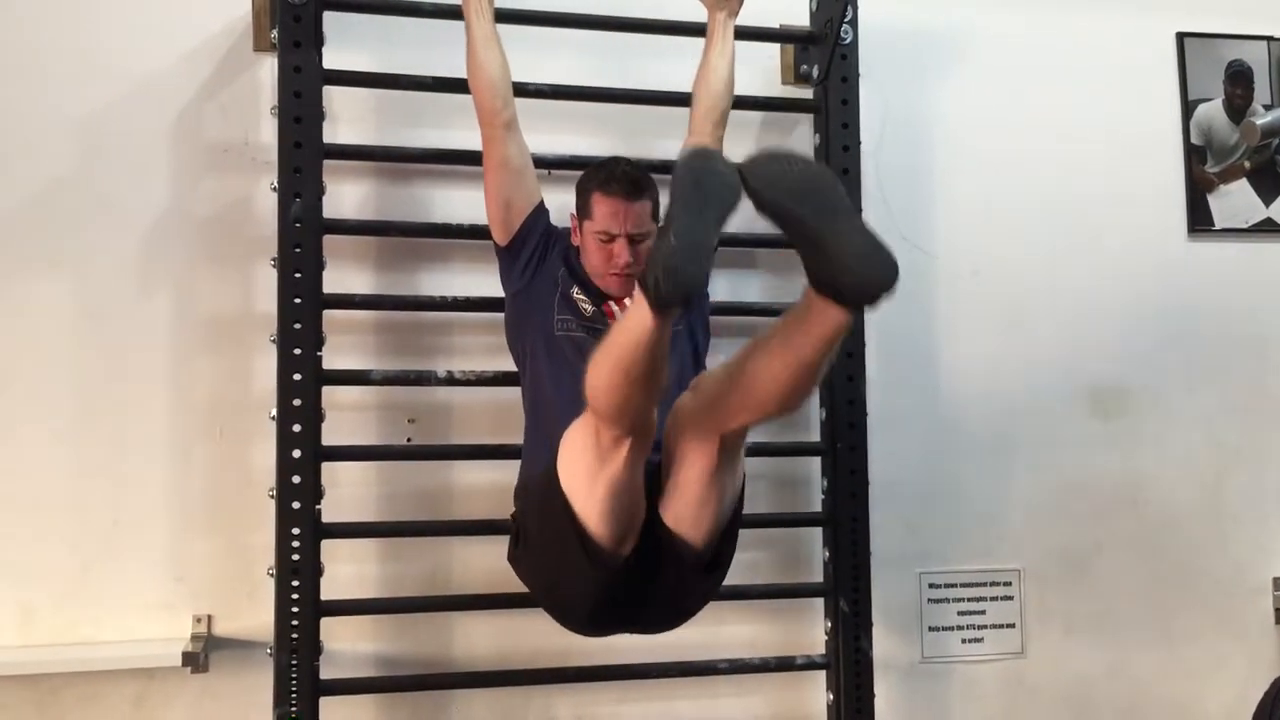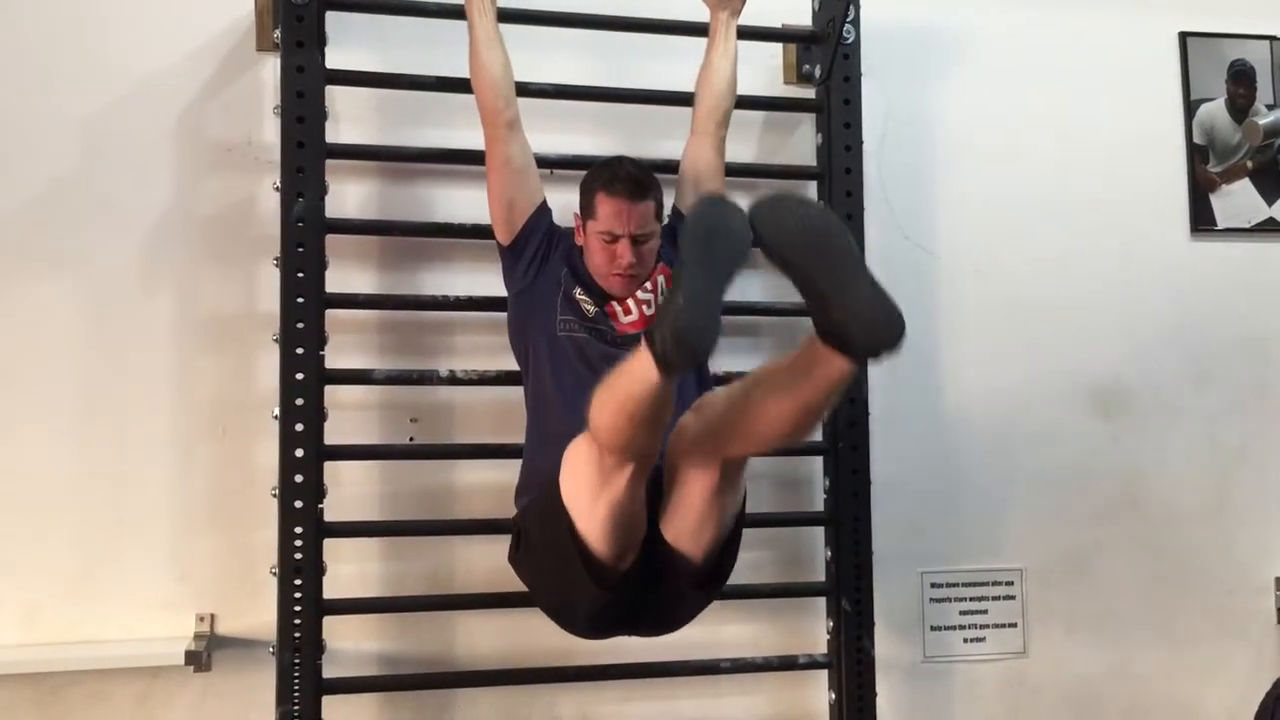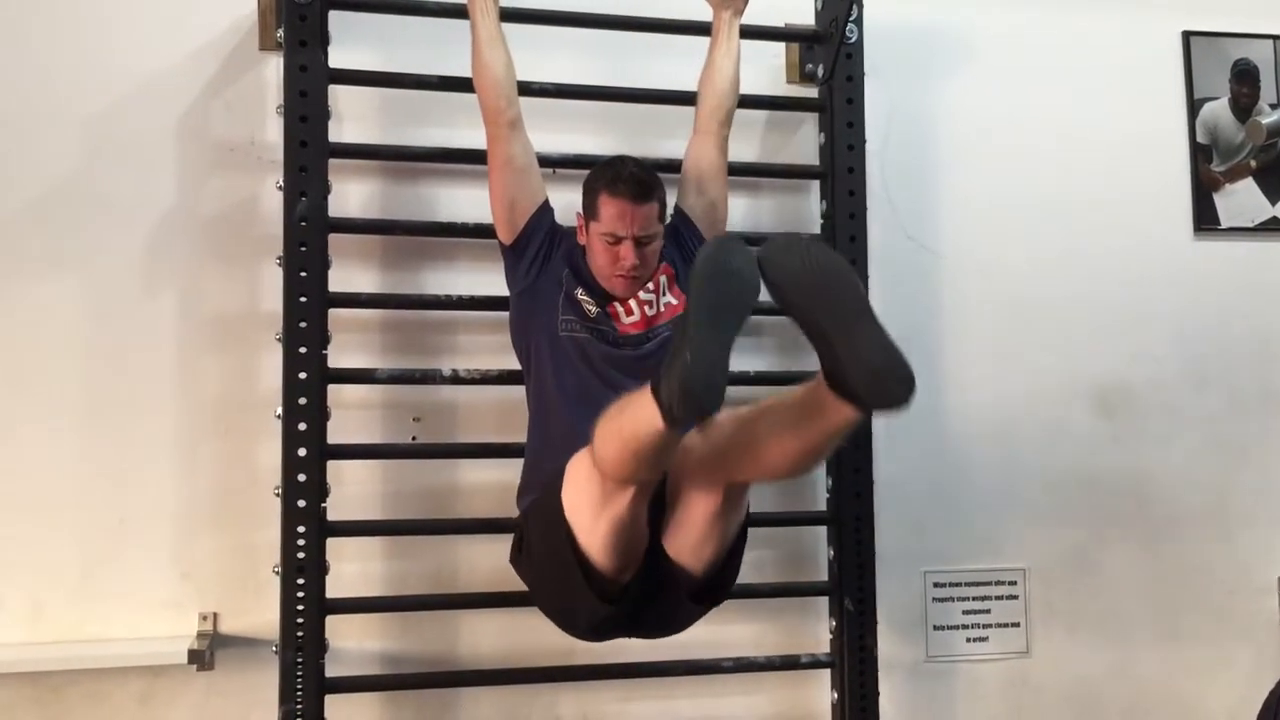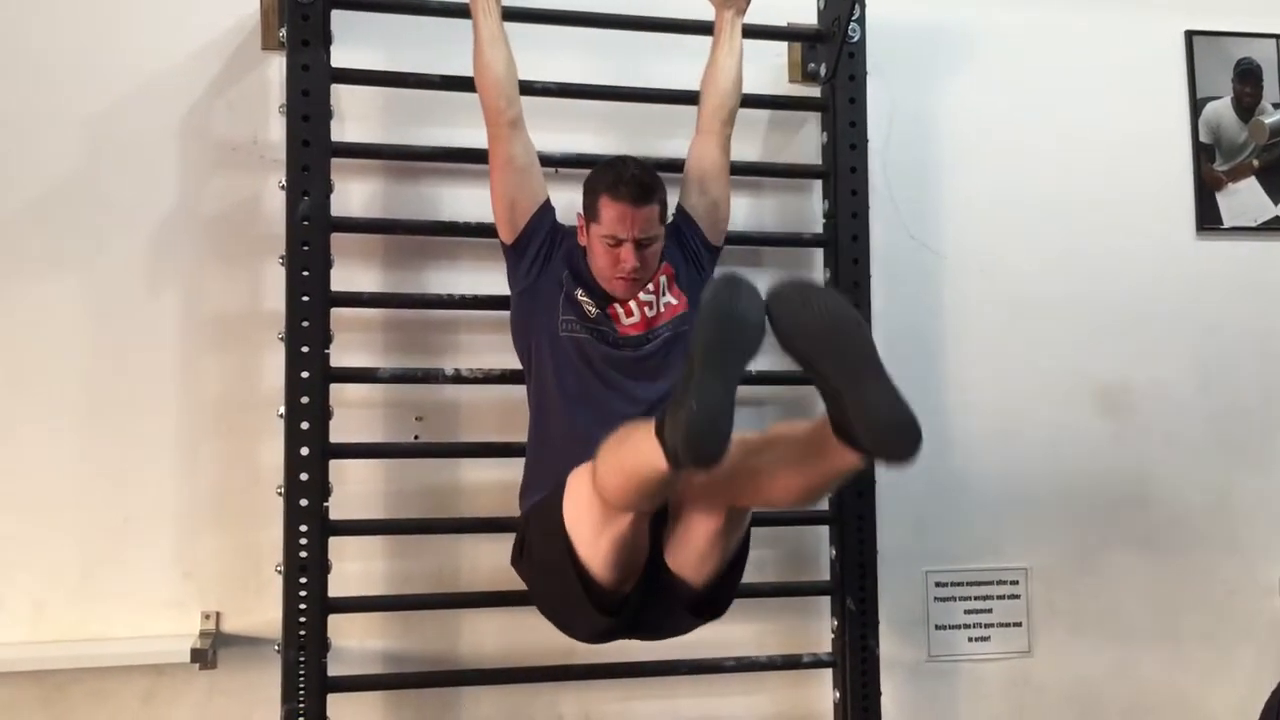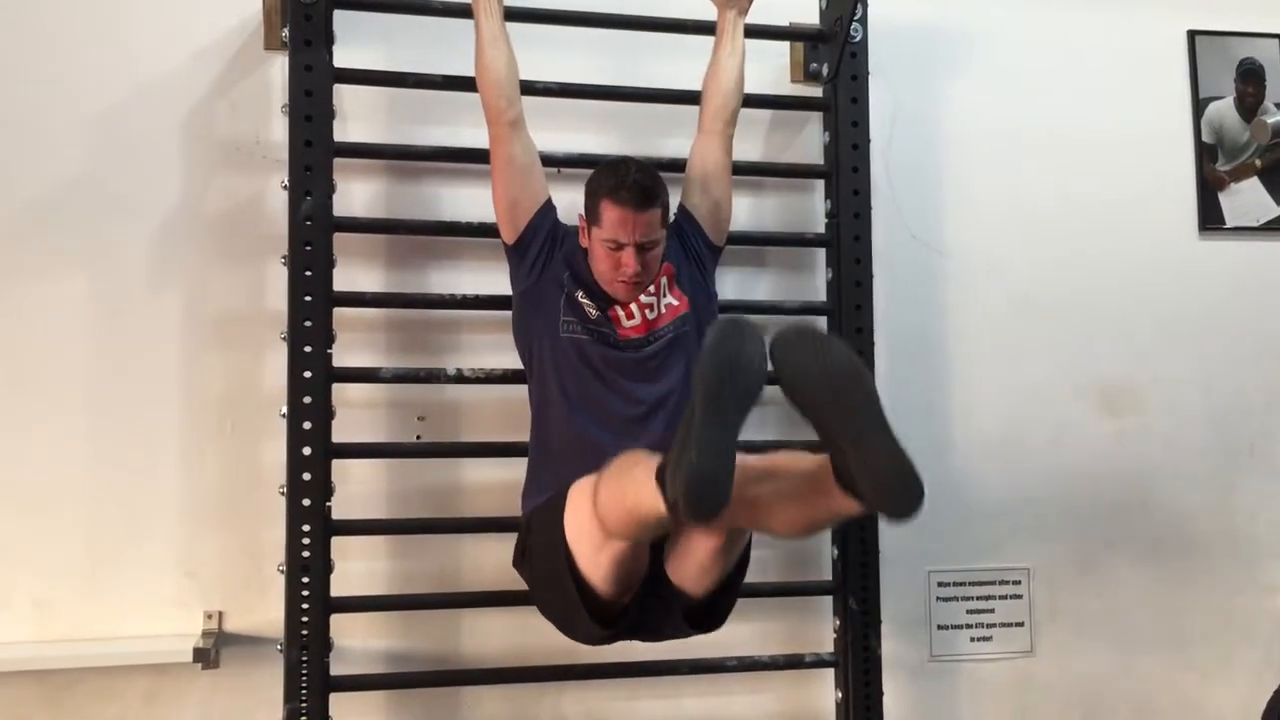
dt=0.1s
person 1, frame 1
left shoulder: (681, 265)
right shoulder: (539, 270)
left elbow: (706, 138)
right elbow: (499, 127)
left hip: (677, 558)
right hip: (578, 558)
left knee: (706, 411)
right knee: (621, 409)
left ankle: (838, 286)
person 1, frame 2
left shoulder: (679, 261)
right shoulder: (542, 270)
left elbow: (710, 130)
right elbow: (502, 126)
left hip: (680, 563)
right hip: (575, 553)
left knee: (708, 424)
right knee: (617, 412)
left ankle: (843, 337)
right ankle: (674, 344)
person 1, frame 3
left shoulder: (684, 264)
right shoulder: (544, 270)
left elbow: (712, 130)
right elbow: (504, 125)
left hip: (682, 570)
right hip: (580, 561)
left knee: (714, 447)
right knee: (624, 446)
left ankle: (851, 381)
right ankle: (680, 381)
person 1, frame 4
left shoulder: (686, 264)
right shoulder: (545, 269)
left elbow: (714, 129)
right elbow: (505, 124)
right hip: (576, 547)
left knee: (719, 463)
right knee: (629, 455)
left ankle: (854, 433)
right ankle: (685, 434)
person 1, frame 5
left shoulder: (688, 264)
right shoulder: (546, 269)
left elbow: (716, 129)
right elbow: (506, 125)
right hip: (581, 560)
left knee: (728, 486)
right knee: (630, 477)
left ankle: (859, 473)
right ankle: (688, 477)
